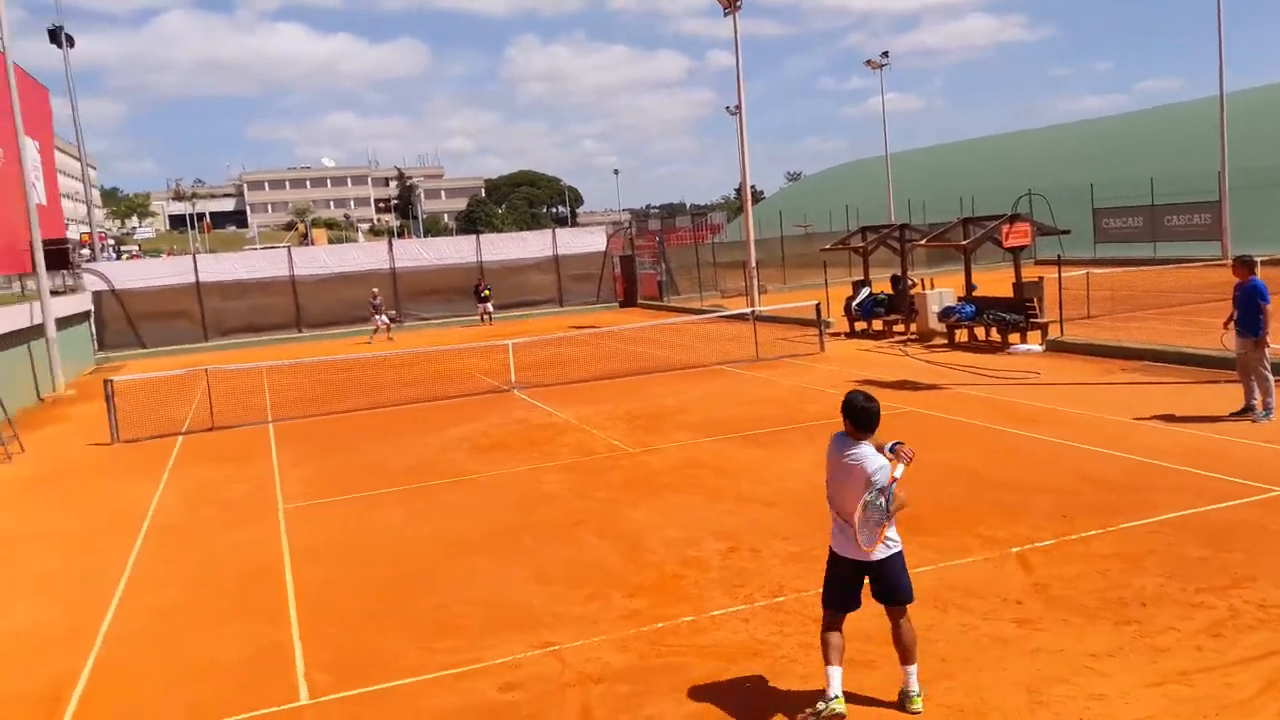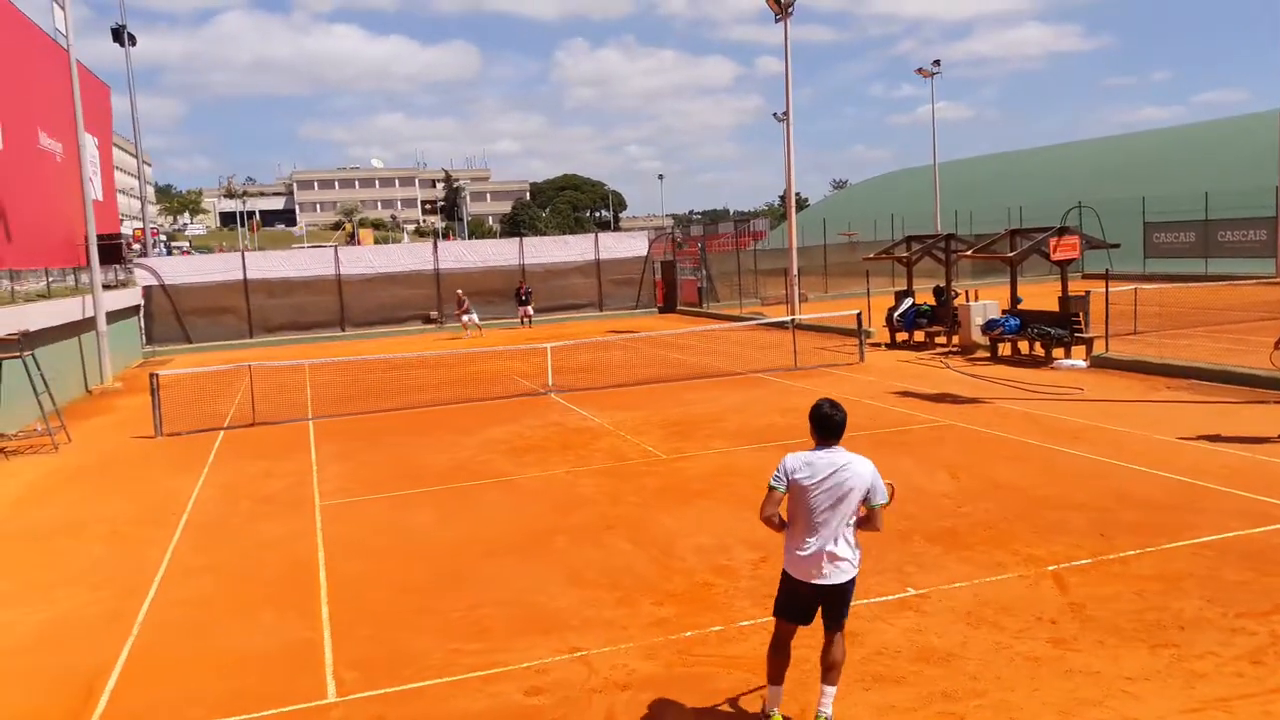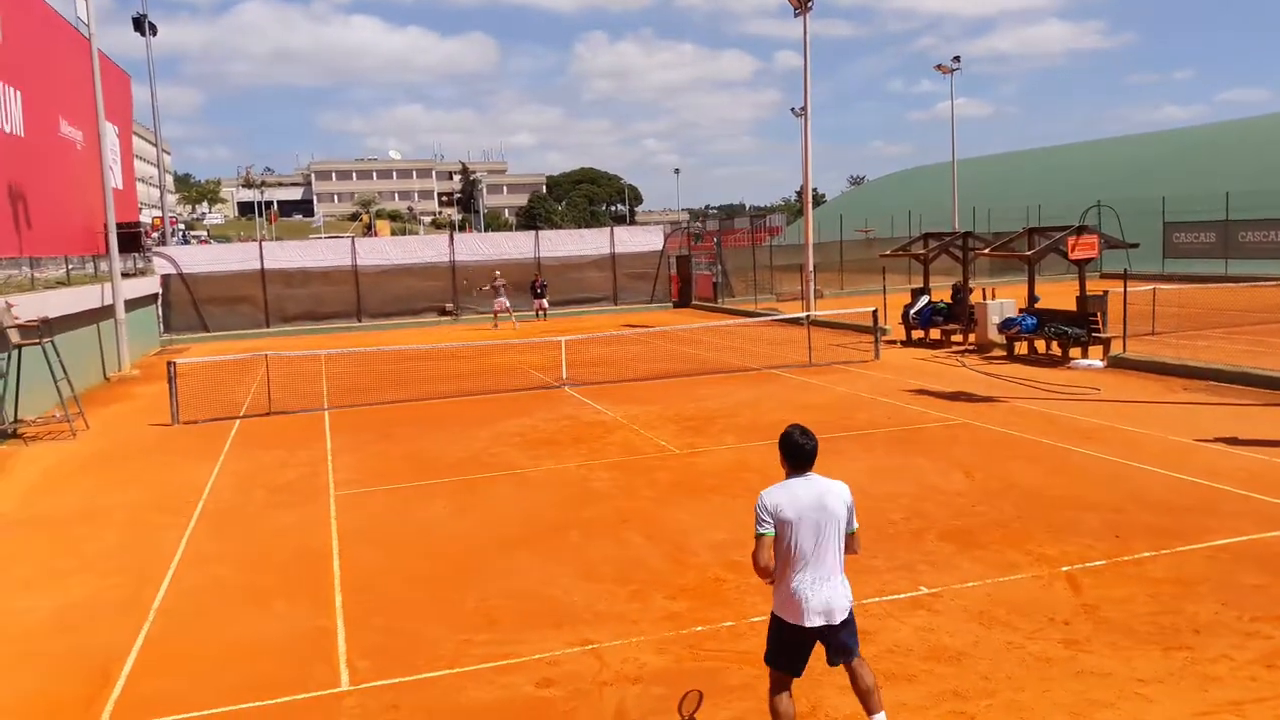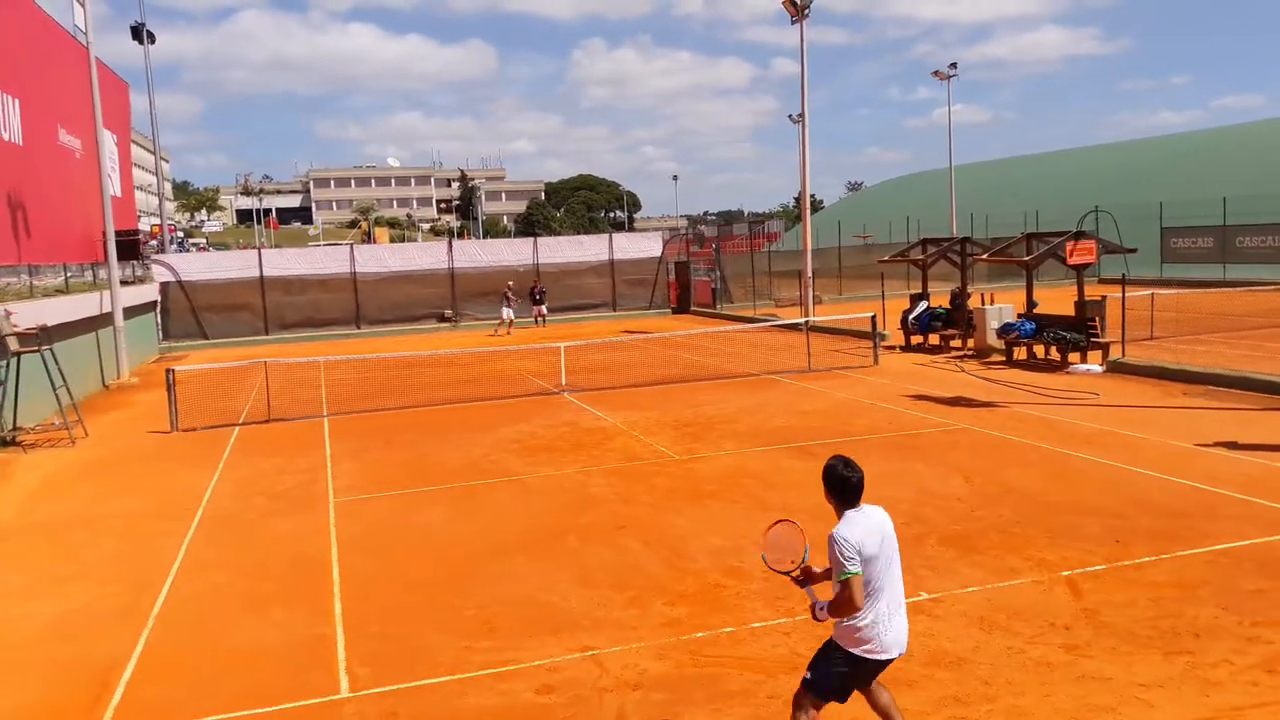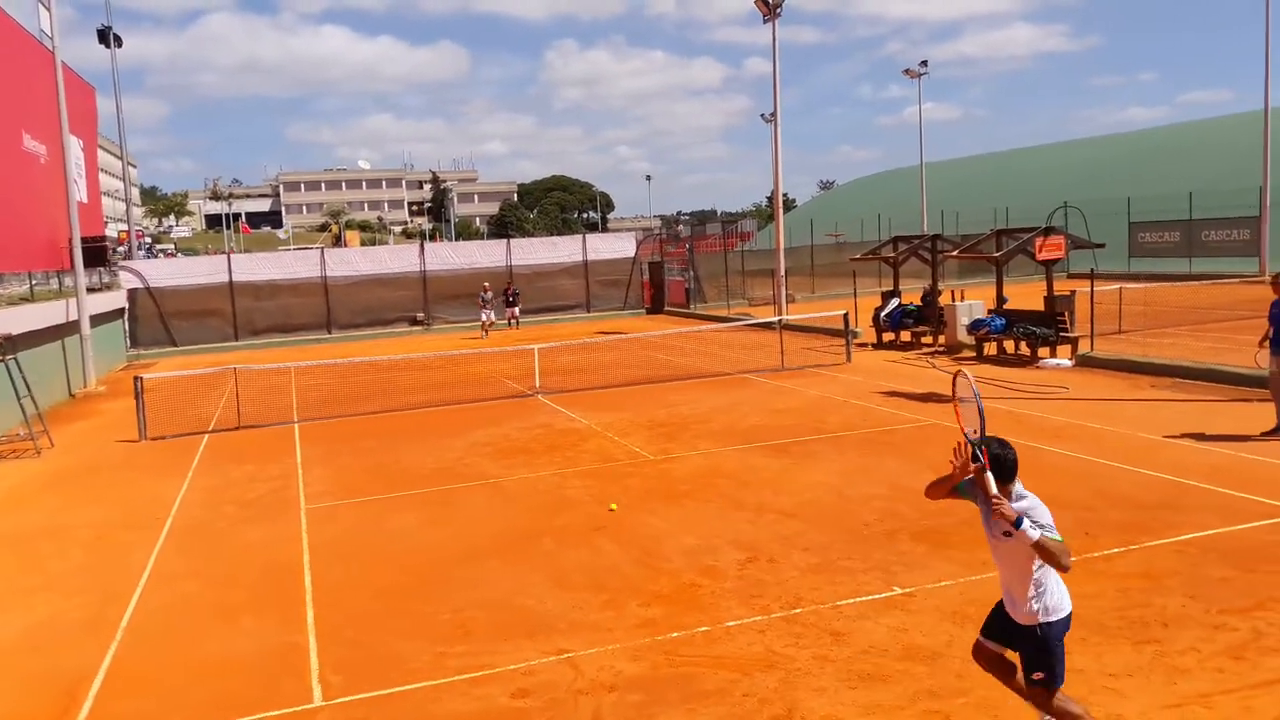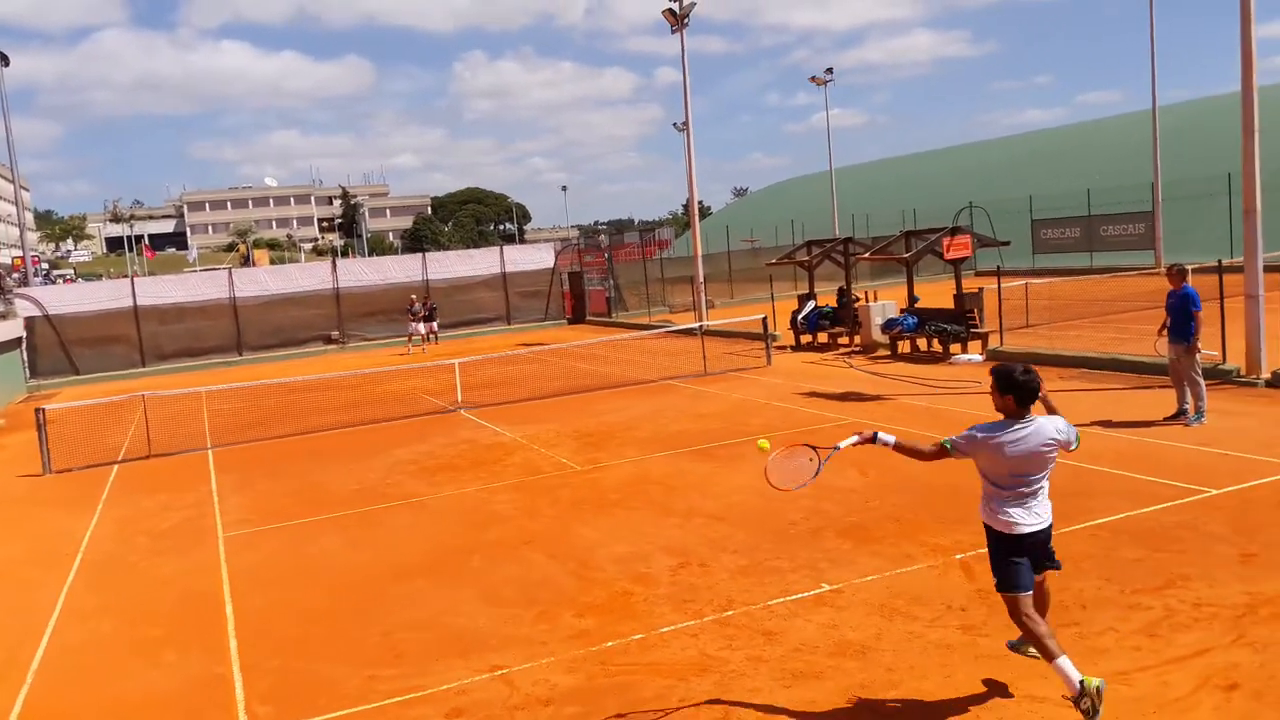
dt=0.5s
person 1, frame 1
left shoulder: (837, 443)
right shoulder: (877, 467)
left wrist: (891, 448)
right wrist: (896, 501)
left hip: (844, 551)
right hip: (882, 551)
left knee: (832, 622)
right knee: (899, 616)
right ankle: (912, 692)
person 1, frame 2
left shoulder: (793, 463)
right shoulder: (864, 468)
left elbow: (766, 513)
right elbow: (876, 523)
left wrist: (787, 527)
left hip: (800, 567)
right hip: (841, 569)
left knee: (783, 633)
right knee: (834, 636)
person 1, frame 3
left shoulder: (770, 498)
right shoulder: (840, 491)
left elbow: (762, 563)
right elbow: (853, 547)
left wrist: (771, 578)
left hip: (793, 607)
right hip: (837, 601)
left knee: (780, 682)
right knee: (854, 662)
person 1, frame 4
left shoulder: (843, 535)
right shoulder: (878, 515)
left elbow: (853, 601)
left wrist: (822, 609)
right wrist: (824, 575)
left hip: (863, 640)
right hip: (892, 635)
right knee: (865, 683)
person 1, frame 5
left shoulder: (1032, 510)
right shoulder: (985, 487)
left elbow: (1063, 562)
right elbow: (933, 492)
left wrist: (1019, 523)
right wrist: (956, 475)
left hip: (1042, 614)
right hip: (1015, 604)
left knee: (1044, 696)
right knee: (984, 653)
person 1, frame 6
left shoulder: (984, 436)
right shoulder: (1050, 433)
left elbow: (929, 453)
right elbow: (1071, 441)
left wrist: (882, 438)
right wrist: (1048, 403)
left hip: (1009, 529)
right hip: (1040, 521)
left knee: (1023, 610)
right knee: (1038, 580)
left ankle: (1079, 683)
right ankle: (1034, 639)
